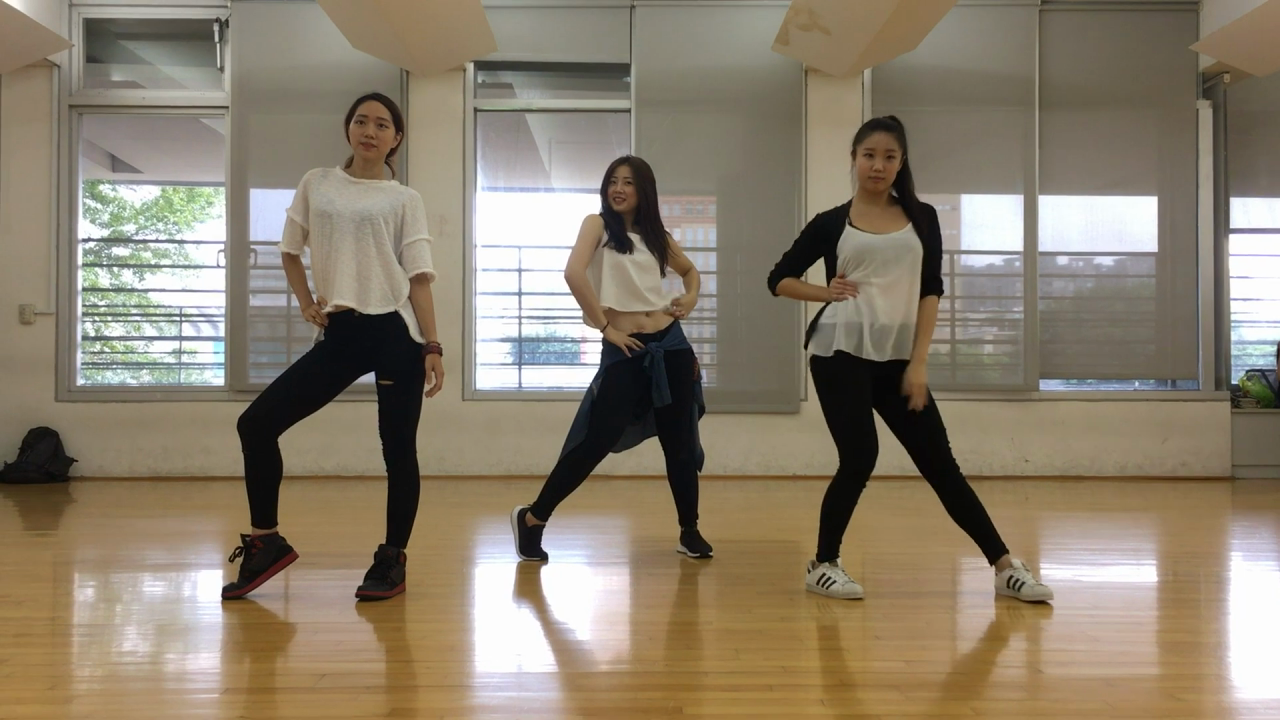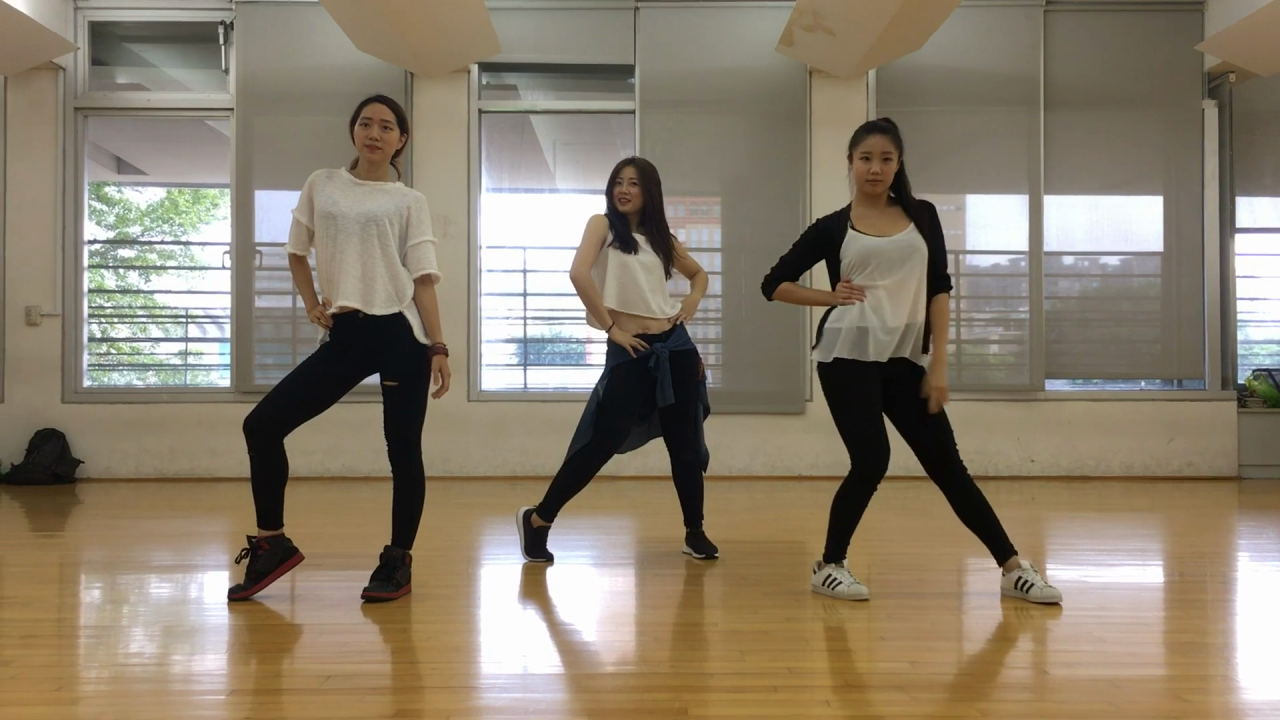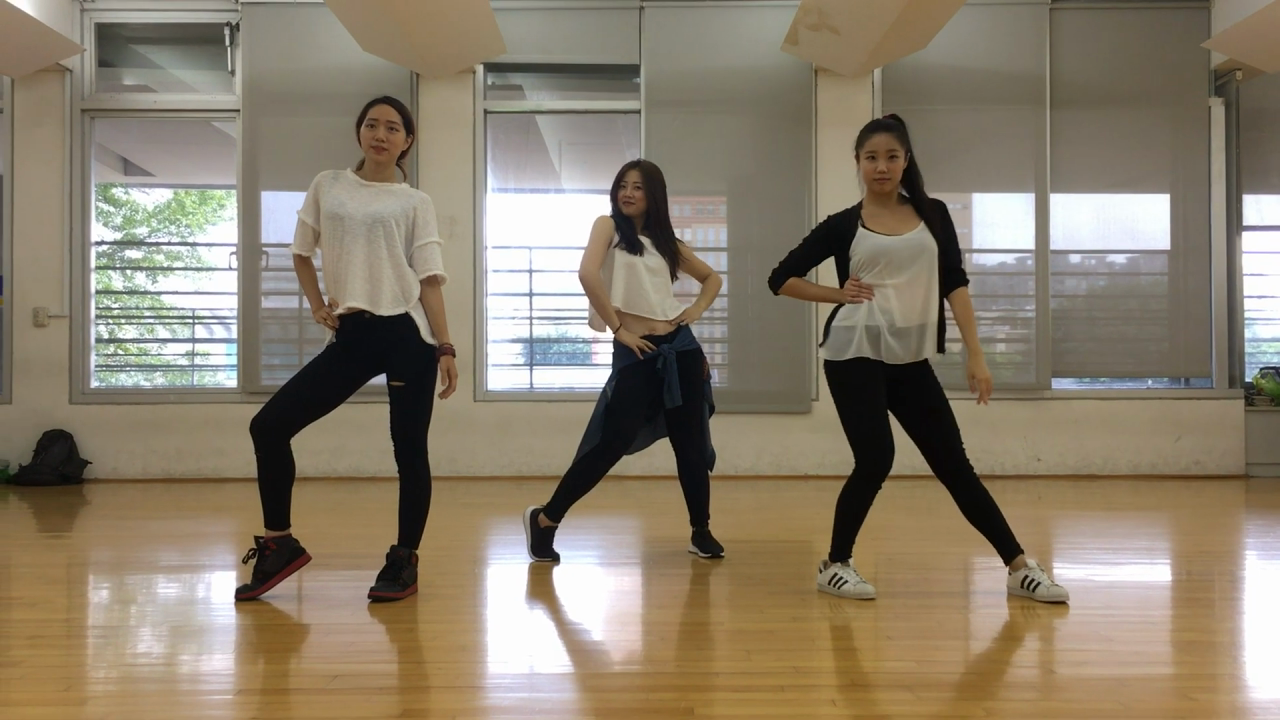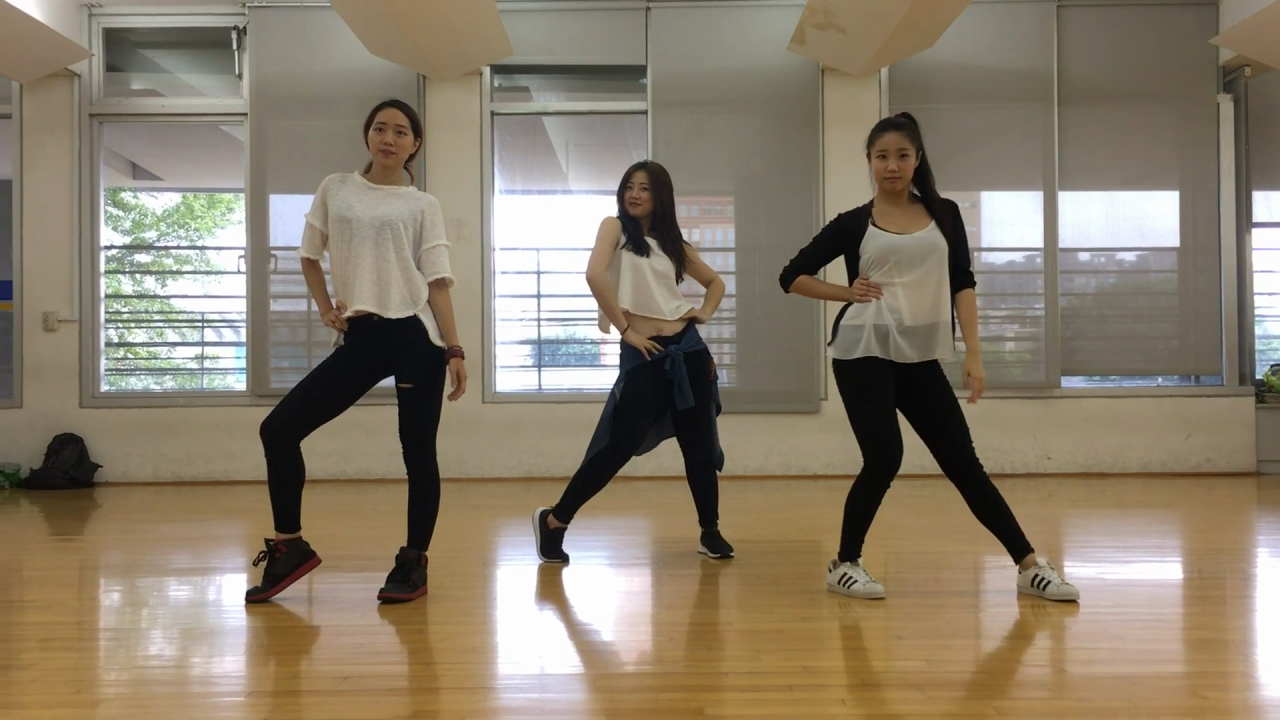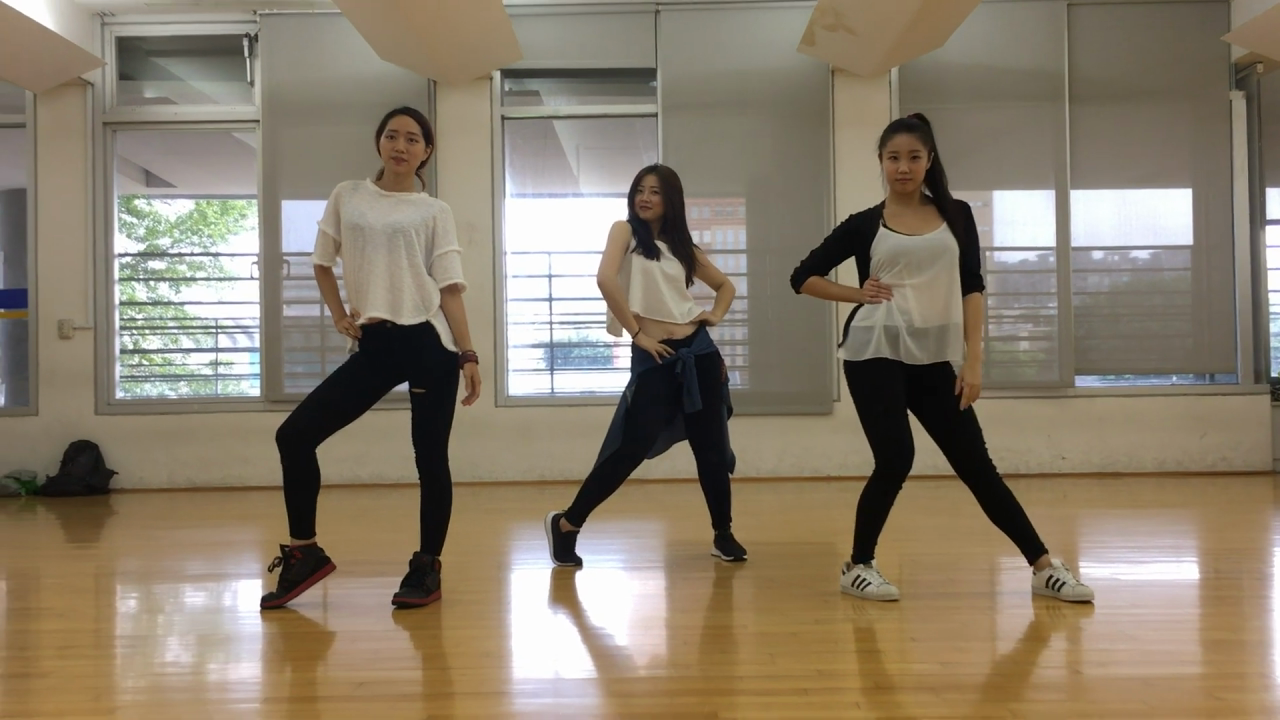
dt=0.2s
person 1, frame 1
left shoulder: (405, 200)
right shoulder: (316, 184)
left elbow: (419, 277)
right elbow: (291, 251)
left wrist: (433, 346)
right wrist: (306, 306)
left hip: (396, 333)
right hip: (339, 334)
left knee: (398, 448)
right knee: (257, 422)
left ankle: (392, 559)
right ankle: (266, 541)
person 1, frame 2
left shoulder: (410, 201)
right shoulder: (321, 185)
left elbow: (423, 279)
right elbow: (297, 252)
left wrist: (438, 347)
right wrist: (312, 306)
left hip: (400, 334)
right hip: (344, 336)
left knee: (403, 449)
right knee: (262, 423)
left ankle: (397, 560)
right ankle: (272, 542)
person 1, frame 3
left shoulder: (416, 203)
right shoulder: (327, 186)
left elbow: (429, 279)
right elbow: (302, 253)
left wrist: (445, 348)
right wrist: (318, 308)
left hip: (407, 335)
right hip: (350, 337)
left knee: (409, 449)
right knee: (269, 425)
left ankle: (404, 560)
right ankle: (279, 542)
person 1, frame 4
left shoulder: (423, 205)
right shoulder: (335, 189)
left elbow: (437, 282)
right elbow: (310, 256)
left wrist: (454, 350)
right wrist: (326, 310)
left hip: (415, 337)
right hip: (358, 339)
left knee: (417, 450)
right knee: (279, 428)
left ankle: (413, 562)
right ankle: (290, 545)
person 1, frame 5
left shoulder: (435, 211)
right shoulder: (347, 197)
left elbow: (450, 288)
right elbow: (322, 263)
left wrist: (468, 355)
right wrist: (339, 317)
left hip: (428, 343)
right hip: (372, 346)
left knee: (430, 456)
right knee: (295, 434)
left ankle: (427, 566)
right ankle: (304, 551)
person 2, frame 1
left shoulder: (922, 217)
right shoulder: (831, 223)
left elbow: (930, 290)
right elbow: (779, 279)
left wrist: (920, 361)
right wrist: (824, 292)
left hip: (896, 358)
right hip: (840, 352)
left knee: (938, 462)
right knee: (858, 458)
left ankle: (1006, 566)
right ankle: (823, 565)
person 2, frame 2
left shoulder: (922, 216)
right shoulder: (831, 228)
left elbow: (940, 289)
right elbow: (774, 285)
left wrist: (939, 362)
right wrist: (831, 297)
left hip: (905, 360)
right hip: (848, 356)
left knee: (947, 464)
right knee: (871, 460)
left ankle: (1013, 568)
right ankle: (829, 566)
person 2, frame 3
left shoulder: (933, 215)
right shoulder: (842, 225)
left elbow: (955, 284)
right elbow: (782, 278)
left wrist: (975, 353)
right wrist: (839, 294)
left hip: (911, 359)
right hip: (855, 353)
left knee: (953, 462)
right knee: (875, 459)
left ankle: (1020, 567)
right ankle: (835, 565)
person 2, frame 4
left shoulder: (944, 214)
right shoulder: (852, 224)
left elbow: (963, 284)
right elbow: (792, 276)
left wrist: (973, 353)
right wrist: (848, 293)
left hip: (921, 357)
right hip: (864, 352)
left knee: (963, 462)
right knee: (883, 458)
left ankle: (1030, 566)
right ankle: (844, 564)
person 2, frame 5
left shoulder: (956, 216)
right shoulder: (864, 225)
left elbow: (972, 287)
right elbow: (803, 277)
left wrist: (973, 359)
right wrist: (858, 294)
left hip: (933, 359)
right hip: (875, 353)
left knee: (975, 463)
right knee: (894, 460)
left ankle: (1044, 567)
right ankle: (858, 566)
person 3, frame 1
left shoulder: (657, 236)
right shoulder: (598, 224)
left elbow: (689, 270)
right elbow: (574, 273)
left wrist: (691, 297)
right wrist: (605, 326)
left hip: (672, 346)
right hip: (625, 351)
left knee: (680, 443)
right knee: (595, 442)
left ankle: (689, 532)
right ankle: (531, 518)
person 3, frame 2
left shoulder: (661, 238)
right shoulder: (602, 224)
left elbow: (698, 273)
right elbow: (579, 273)
left wrist: (692, 302)
right wrist: (610, 326)
left hip: (676, 347)
right hip: (629, 352)
left knee: (686, 444)
right knee: (602, 442)
left ankle: (695, 532)
right ankle: (537, 519)
person 3, frame 3
left shoulder: (667, 241)
right shoulder: (608, 226)
left elbow: (712, 277)
right elbow: (588, 274)
left wrist: (697, 309)
right wrist: (617, 328)
left hip: (681, 348)
right hip: (636, 352)
left knee: (692, 444)
right knee: (611, 444)
left ankle: (701, 532)
right ankle: (544, 519)
person 3, frame 4
left shoulder: (673, 242)
right shoulder: (614, 227)
left elbow: (715, 281)
right elbow: (595, 274)
left wrist: (706, 312)
right wrist: (625, 329)
left hip: (688, 349)
right hip: (643, 353)
left knee: (699, 444)
right knee: (620, 445)
left ankle: (710, 532)
right ankle: (553, 520)
person 3, frame 5
left shoulder: (683, 246)
right shoulder: (625, 231)
left elbow: (725, 285)
right elbow: (606, 278)
left wrist: (716, 315)
right wrist: (636, 332)
left hip: (699, 352)
right hip: (654, 357)
left knee: (711, 447)
right knee: (631, 448)
left ankle: (723, 534)
right ankle: (566, 523)
